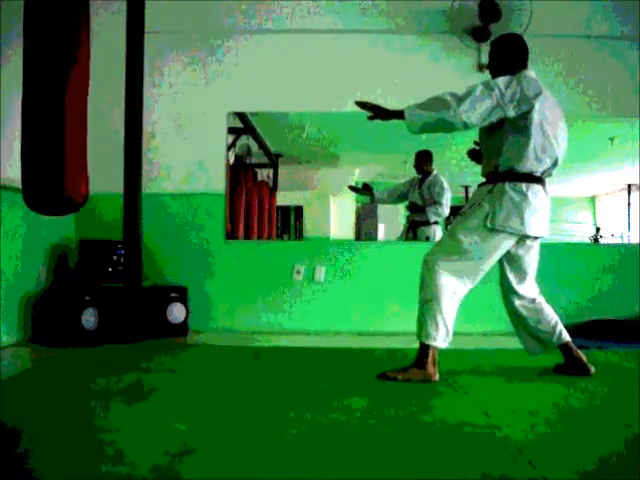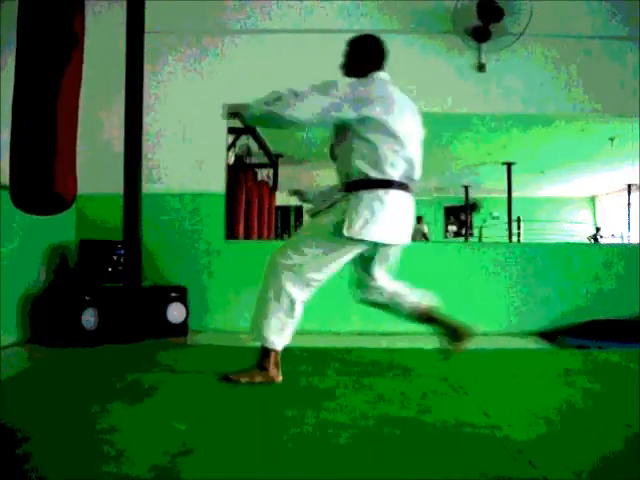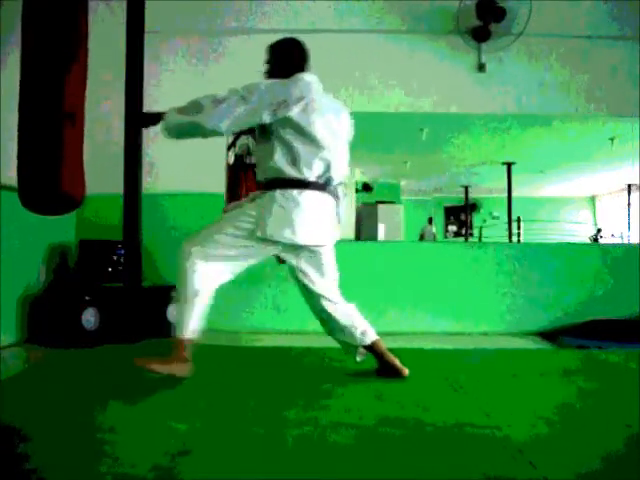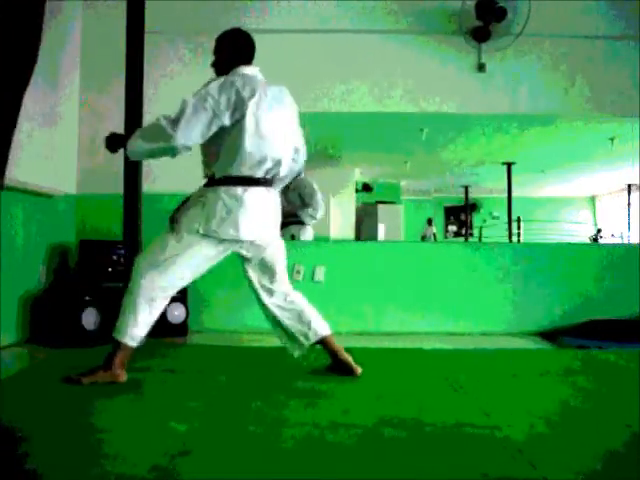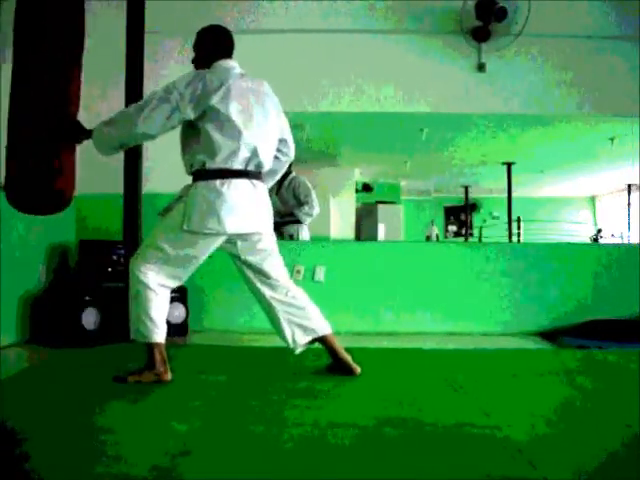
dt=0.7s
person 1, frame 1
left shoulder: (515, 86)
right shoulder: (546, 100)
left elbow: (459, 109)
left wrist: (394, 113)
left hip: (507, 198)
right hip: (532, 202)
left knee: (441, 266)
right knee: (520, 290)
left ankle: (426, 363)
right ankle: (574, 358)
person 1, frame 2
left shoulder: (355, 92)
right shoulder: (405, 105)
left elbow: (293, 106)
left wrist: (245, 110)
left hip: (365, 206)
right hip: (397, 206)
left knee: (288, 269)
right knee: (373, 285)
left ankle: (268, 366)
right ankle: (448, 325)
person 1, frame 3
left shoulder: (278, 91)
right shoulder: (336, 108)
left elbow: (217, 112)
right elbow: (338, 172)
left wrist: (162, 117)
left hip: (281, 205)
right hip: (319, 208)
left knee: (198, 256)
right knee: (324, 295)
left ankle: (179, 354)
right ankle: (389, 362)
person 1, frame 4
left shoulder: (227, 88)
right shoulder: (282, 96)
left elbow: (178, 132)
right elbow: (297, 156)
left wrist: (128, 142)
left hip: (227, 203)
right hip: (265, 206)
left knee: (153, 271)
right knee: (277, 290)
left ankle: (114, 365)
right ankle: (342, 358)
person 1, frame 5
left shoulder: (200, 82)
right shoulder: (264, 90)
left elbow: (144, 119)
right elbow: (284, 150)
left wrist: (90, 133)
left hip: (212, 198)
right hip: (253, 200)
left knee: (148, 268)
right knee: (276, 283)
left ankle: (157, 365)
right ankle: (342, 357)
